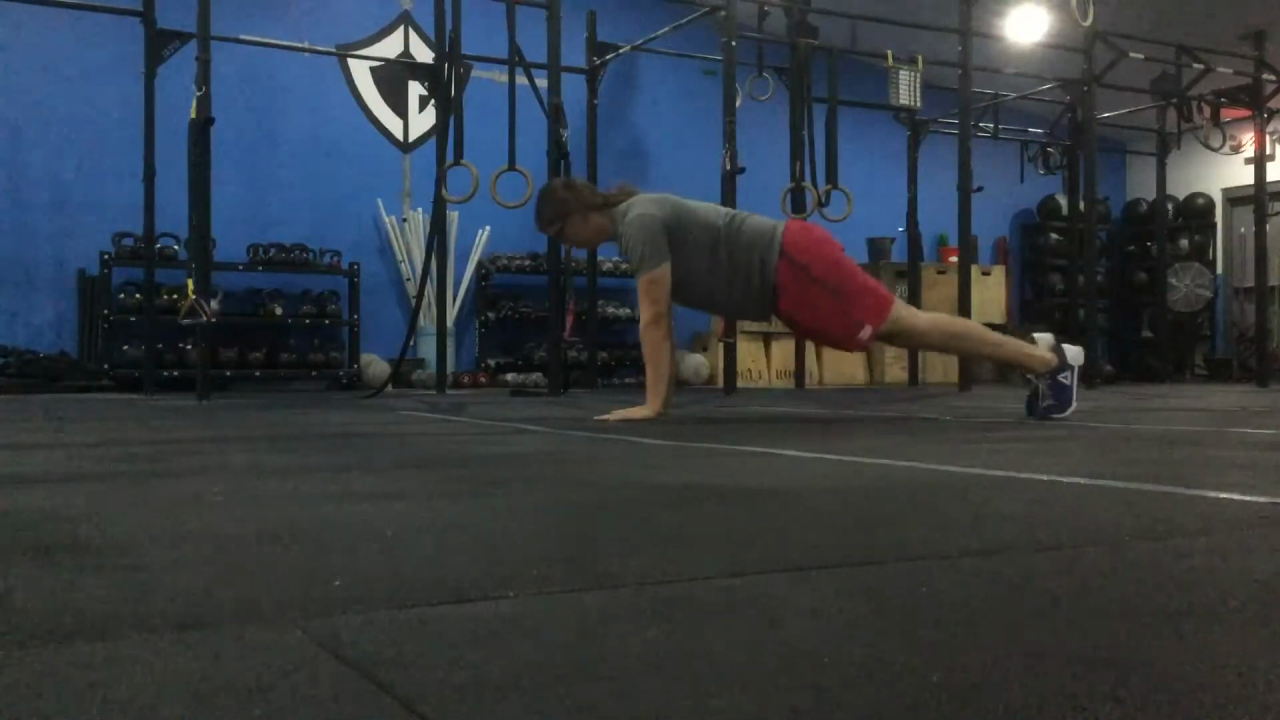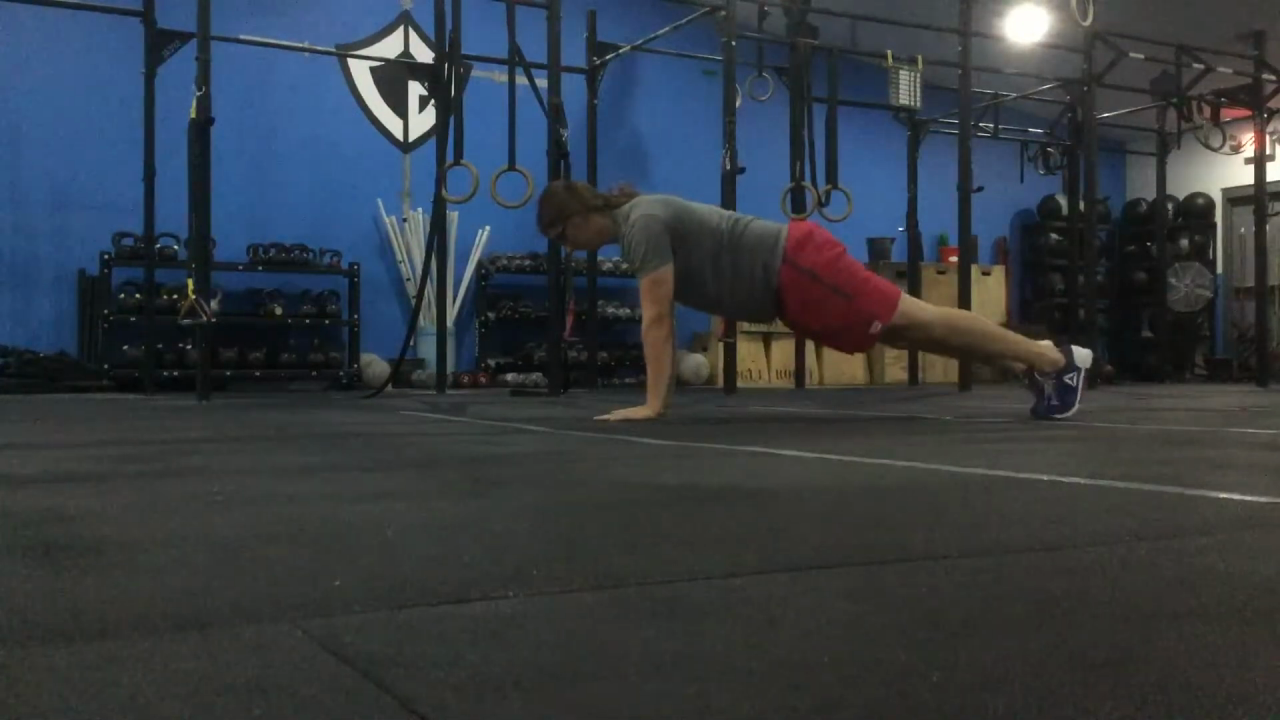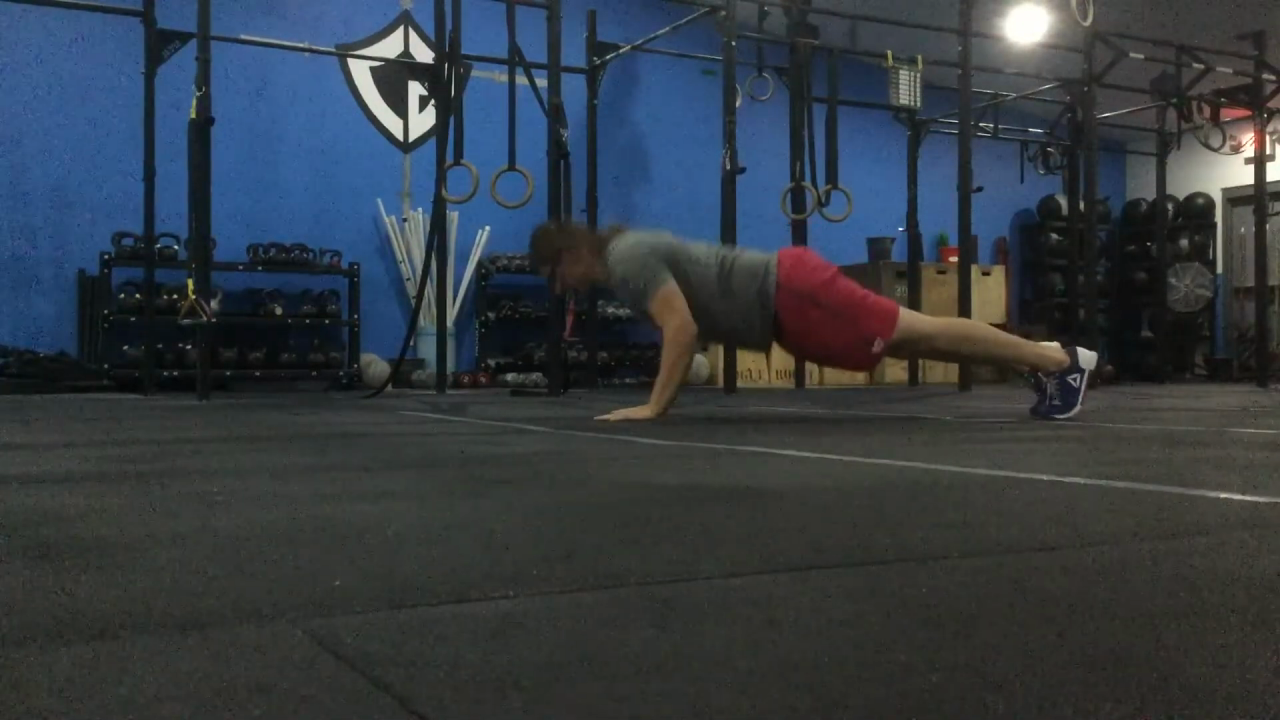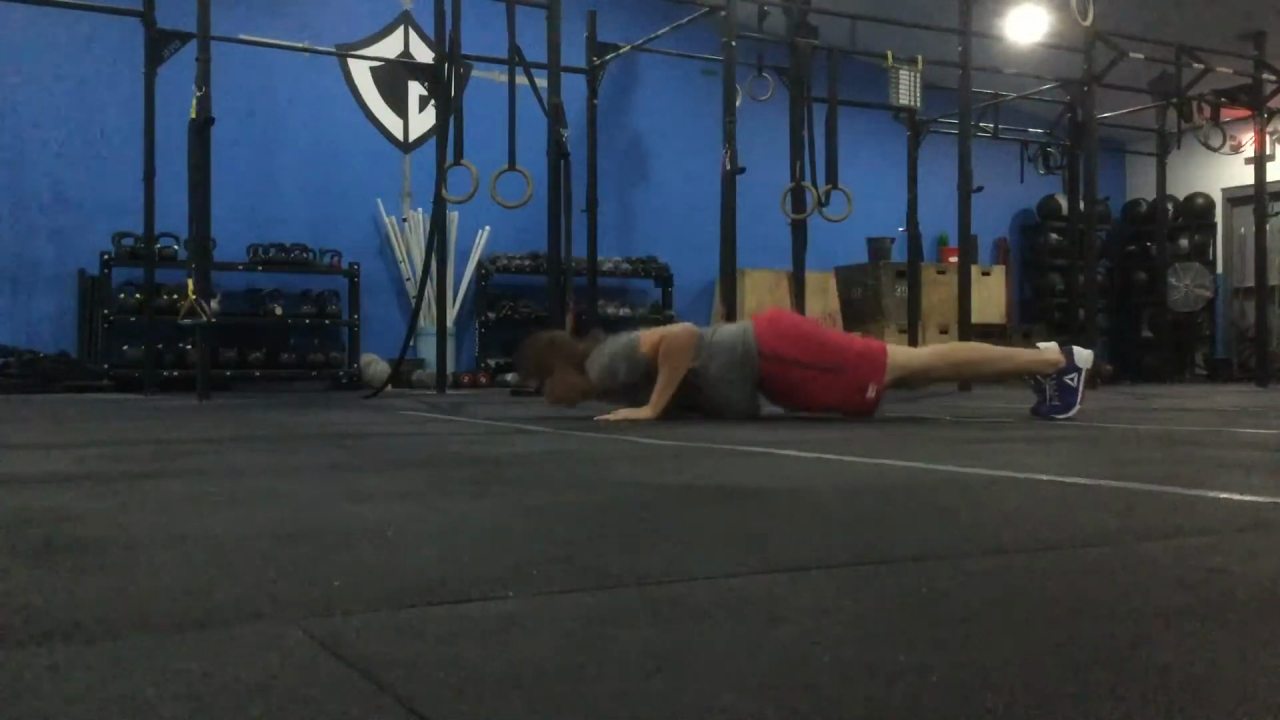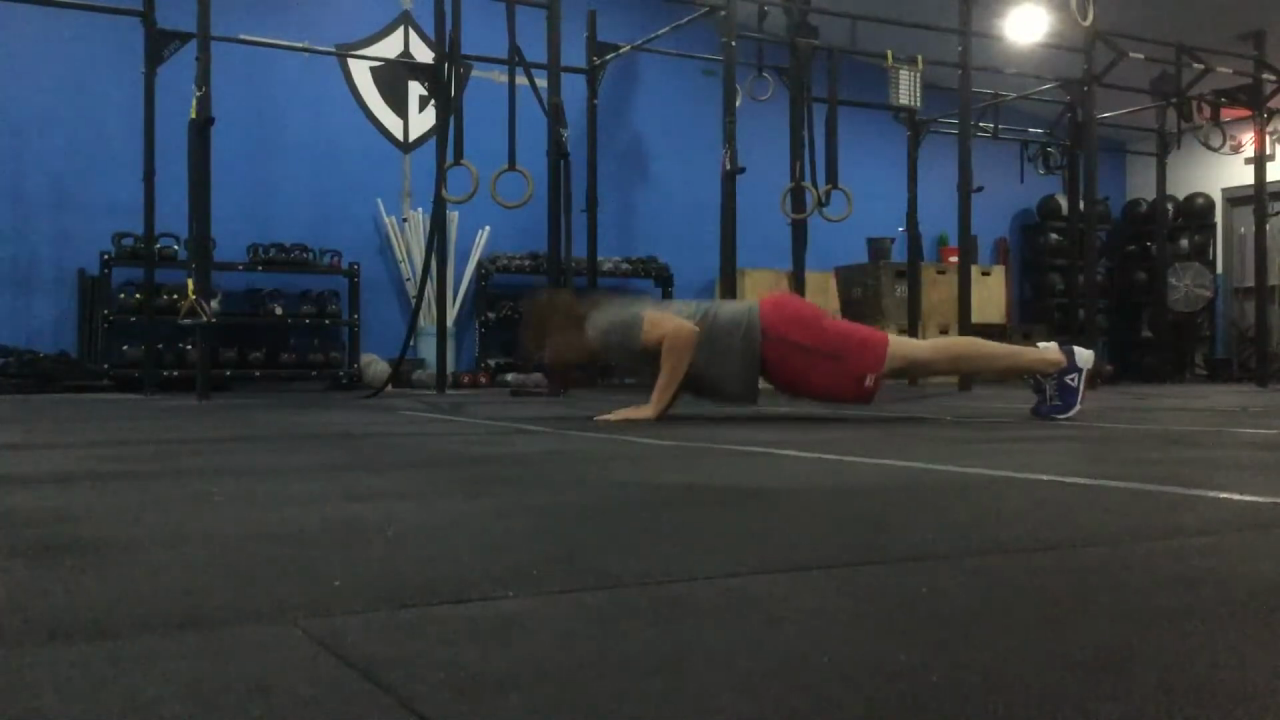
dt=0.4s
person 1, frame 1
left shoulder: (638, 223)
right shoulder: (637, 220)
left elbow: (654, 320)
right elbow: (661, 320)
left wrist: (652, 404)
right wrist: (662, 396)
left hip: (795, 261)
right hip: (787, 273)
left knee: (911, 326)
right knee: (900, 330)
left ankle: (1050, 361)
right ankle: (1029, 350)
person 1, frame 2
left shoulder: (640, 224)
right shoulder: (640, 221)
left elbow: (657, 319)
right elbow: (662, 318)
left wrist: (652, 404)
right wrist: (660, 397)
left hip: (798, 265)
right hip: (791, 275)
left knee: (920, 321)
right knee: (907, 333)
left ankle: (1057, 360)
right ankle: (1032, 364)
person 1, frame 3
left shoulder: (626, 262)
right shoulder: (625, 252)
left elbow: (683, 330)
right elbow: (681, 324)
left wrist: (655, 405)
right wrist: (662, 398)
left hip: (790, 292)
right hip: (783, 292)
left knee: (919, 333)
right knee: (910, 342)
left ankle: (1060, 361)
right ankle: (1043, 360)
person 1, frame 4
left shoulder: (607, 369)
right shoulder: (607, 355)
left elbow: (681, 334)
left wrist: (652, 408)
right wrist: (656, 399)
left hip: (772, 355)
right hip: (766, 348)
left knee: (915, 365)
right knee: (909, 365)
left ankle: (1056, 361)
right ankle: (1038, 356)
person 1, frame 5
left shoulder: (605, 328)
right shoulder: (608, 311)
left elbow: (684, 333)
left wrist: (653, 406)
right wrist: (660, 396)
left hip: (775, 337)
right hip: (769, 331)
left knee: (913, 354)
right knee: (910, 355)
left ankle: (1058, 364)
right ankle: (1040, 358)
